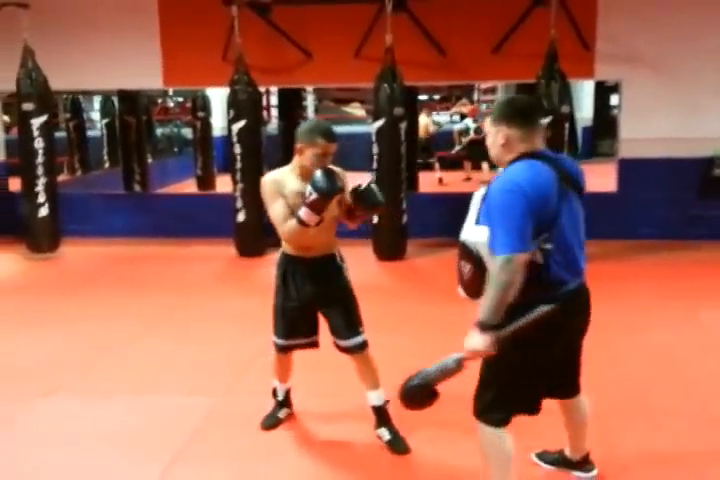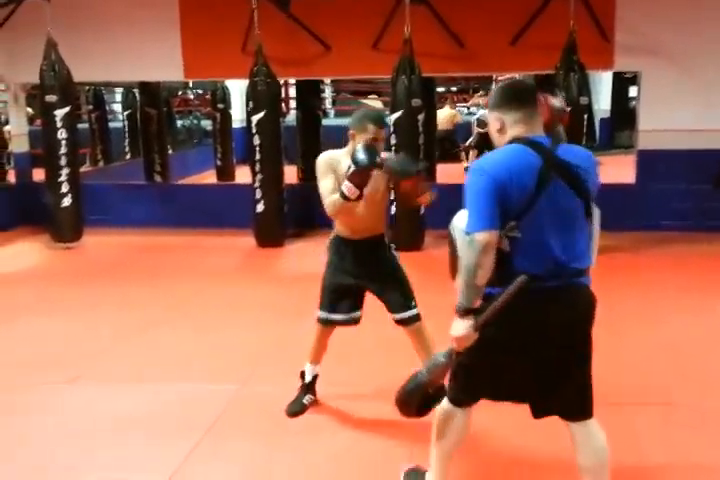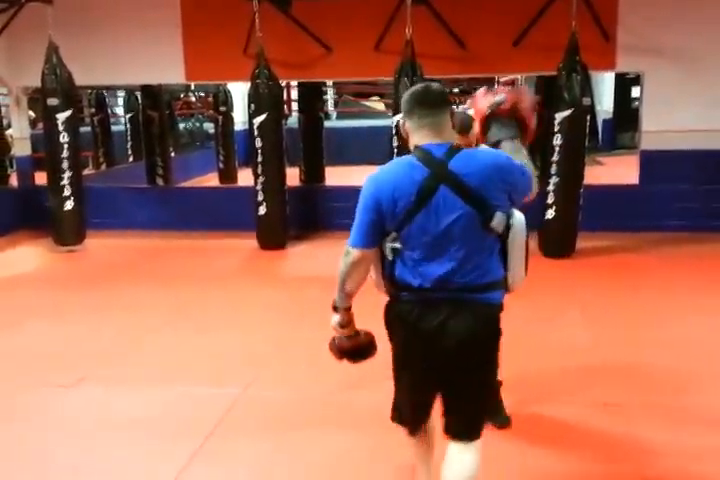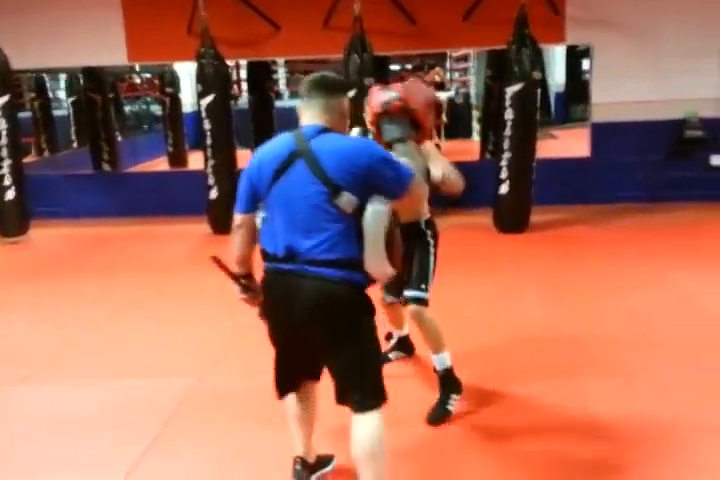
dt=0.7s
person 1, frame 1
left shoulder: (511, 185)
right shoulder: (564, 169)
left elbow: (510, 262)
left wrist: (485, 326)
left hip: (534, 313)
right hip: (569, 301)
left knee: (490, 414)
right knee: (565, 388)
person 1, frame 2
left shoulder: (490, 168)
right shoulder: (582, 162)
left elbow: (480, 244)
left wrist: (465, 314)
left hip: (512, 307)
right hip: (572, 301)
left knee: (459, 396)
right knee: (579, 414)
person 1, frame 3
left shoulder: (383, 181)
right shoulder: (492, 167)
left elbow: (358, 257)
right elbow: (528, 189)
left wrist: (341, 307)
left hip: (411, 316)
right hip: (474, 316)
left knee: (414, 411)
right knee: (465, 435)
person 1, frame 4
left shoulder: (264, 155)
right shoulder: (360, 152)
left elbow: (242, 225)
right elbow: (416, 195)
left wrist: (245, 278)
left hip: (281, 286)
right hip: (336, 291)
left knee: (300, 377)
right knee: (365, 401)
person 2, frame 1
left shoulder: (336, 176)
right shoulder: (273, 181)
left elbow: (350, 219)
right elbow: (287, 234)
left wrist: (361, 203)
right wrist: (312, 206)
left hip: (329, 267)
right hip: (293, 269)
left knee: (357, 346)
right knee: (283, 347)
left ankle: (382, 419)
right ankle: (282, 401)
person 2, frame 2
left shoulder: (388, 164)
right shoulder: (330, 160)
right elbow: (331, 207)
right wrist: (352, 183)
left hip: (378, 250)
right hip: (344, 252)
left knee: (412, 321)
right knee: (324, 323)
right ankle: (308, 387)
person 2, frame 3
left shoulder: (474, 159)
right shoulder: (423, 164)
left hip: (464, 248)
right hip: (432, 248)
left knee: (476, 322)
right knee: (421, 315)
left ankle: (490, 391)
person 2, frame 4
left shoulder: (420, 147)
left elbow: (455, 186)
left hip: (419, 230)
left knee: (416, 306)
right knee: (388, 298)
left ankle: (450, 384)
right ankle: (400, 341)
